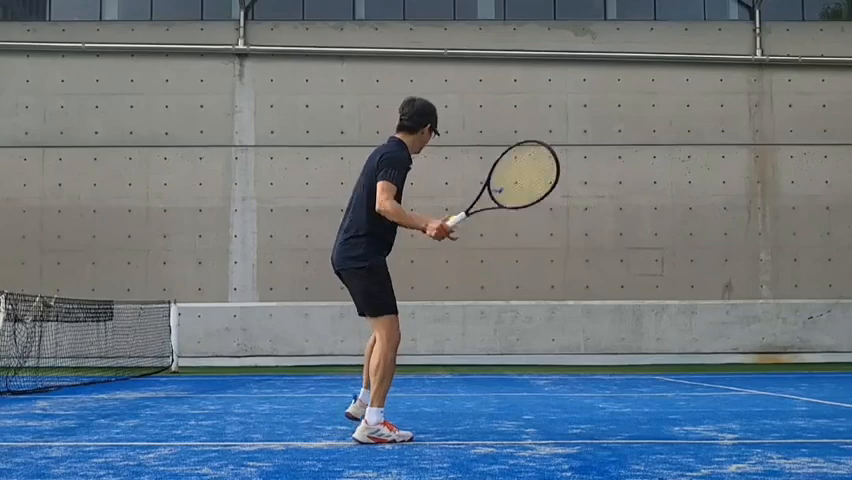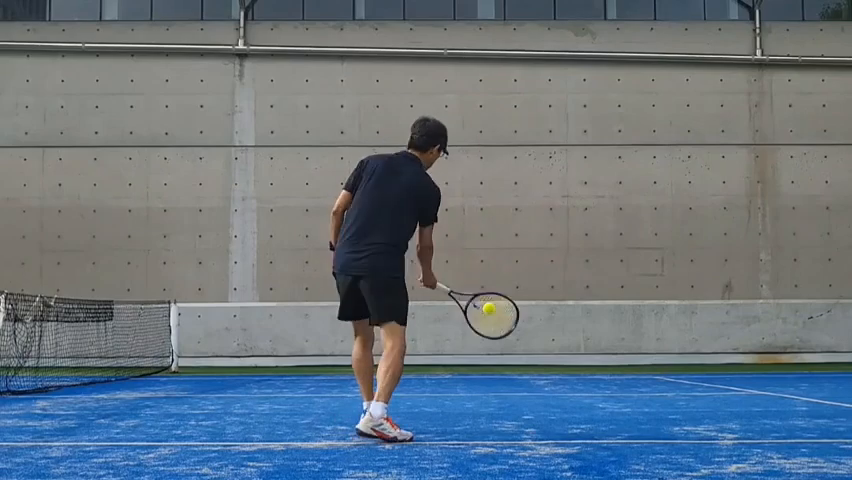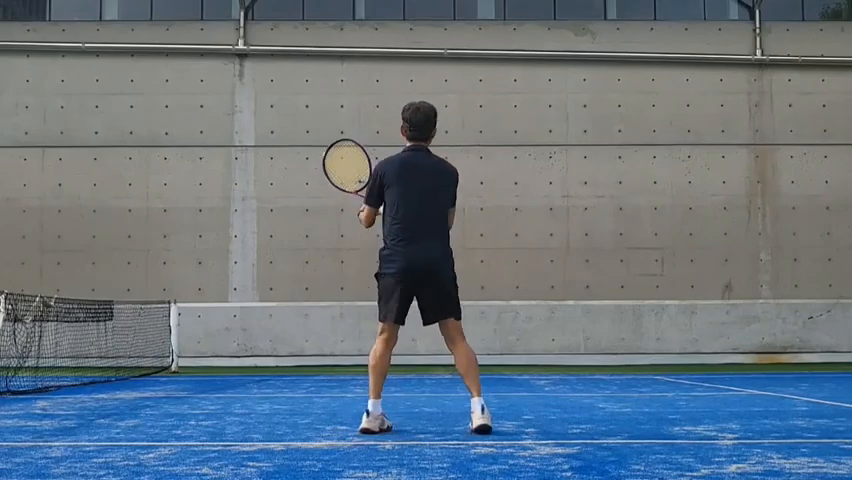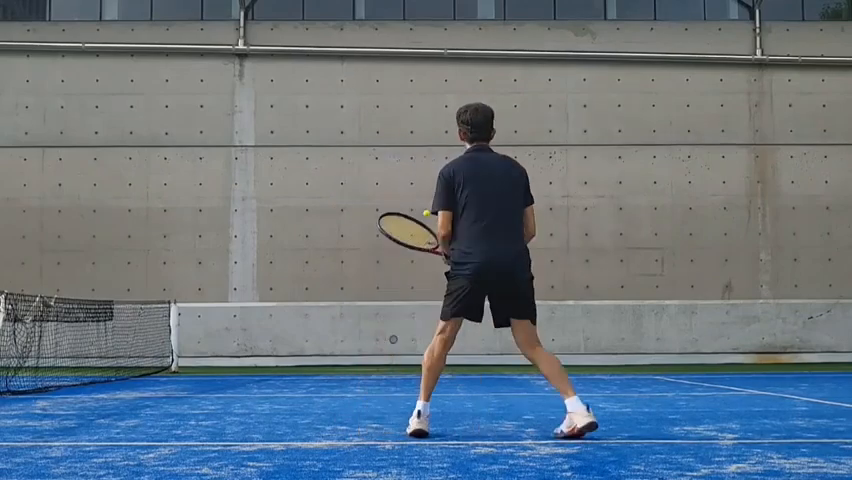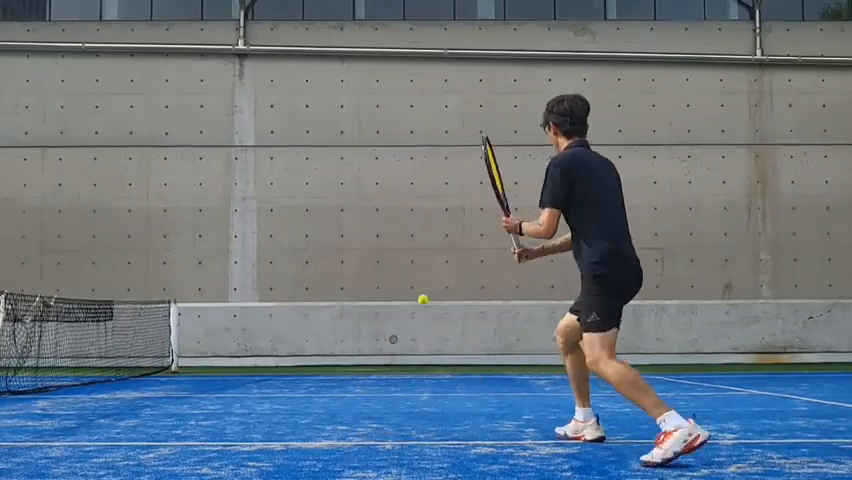
dt=0.5s
person 1, frame 1
left shoulder: (386, 153)
right shoulder: (394, 156)
right elbow: (384, 206)
left wrist: (426, 225)
right wrist: (425, 225)
left hip: (352, 254)
right hip: (362, 257)
left knee: (382, 331)
right knee: (389, 335)
left ankle: (362, 403)
right ankle: (372, 423)
person 1, frame 2
left shoulder: (371, 163)
right shoulder: (429, 187)
left elbow: (337, 210)
right elbow: (425, 243)
left wrist: (336, 247)
right wrist: (428, 273)
left hip: (347, 263)
right hip: (385, 267)
left knee: (362, 337)
right knee: (394, 342)
left ankle: (370, 413)
right ankle: (378, 411)
person 1, frame 3
left shoulder: (385, 167)
right shoulder: (449, 172)
left elbow: (367, 220)
left wrist: (365, 209)
left hip: (396, 265)
right hip: (438, 265)
left knee: (385, 337)
right knee: (456, 339)
left ankle: (373, 412)
right ankle: (479, 408)
person 1, frame 4
left shoulder: (452, 171)
right shoulder: (515, 168)
left elbow: (443, 232)
right elbow: (529, 228)
left wrist: (448, 254)
left hip: (472, 268)
right hip: (516, 266)
left knee: (443, 338)
right knee: (530, 345)
left ankle: (421, 414)
right ankle: (578, 410)
person 1, frame 5
left shoulder: (560, 165)
right shoulder: (604, 165)
left elbow: (546, 228)
left wrist: (518, 227)
right wrist: (538, 252)
left hip: (605, 271)
right hip: (626, 269)
left knee: (599, 358)
right knee: (565, 334)
left ankle: (679, 427)
right ankle: (585, 421)
